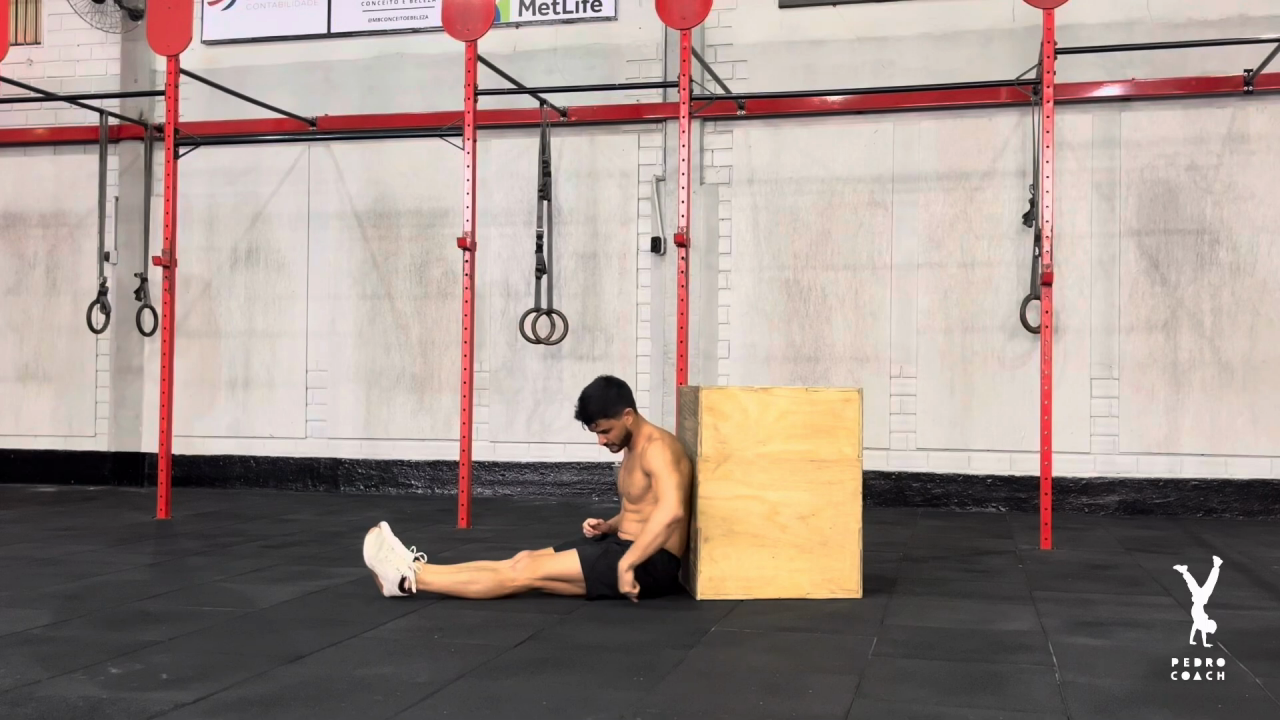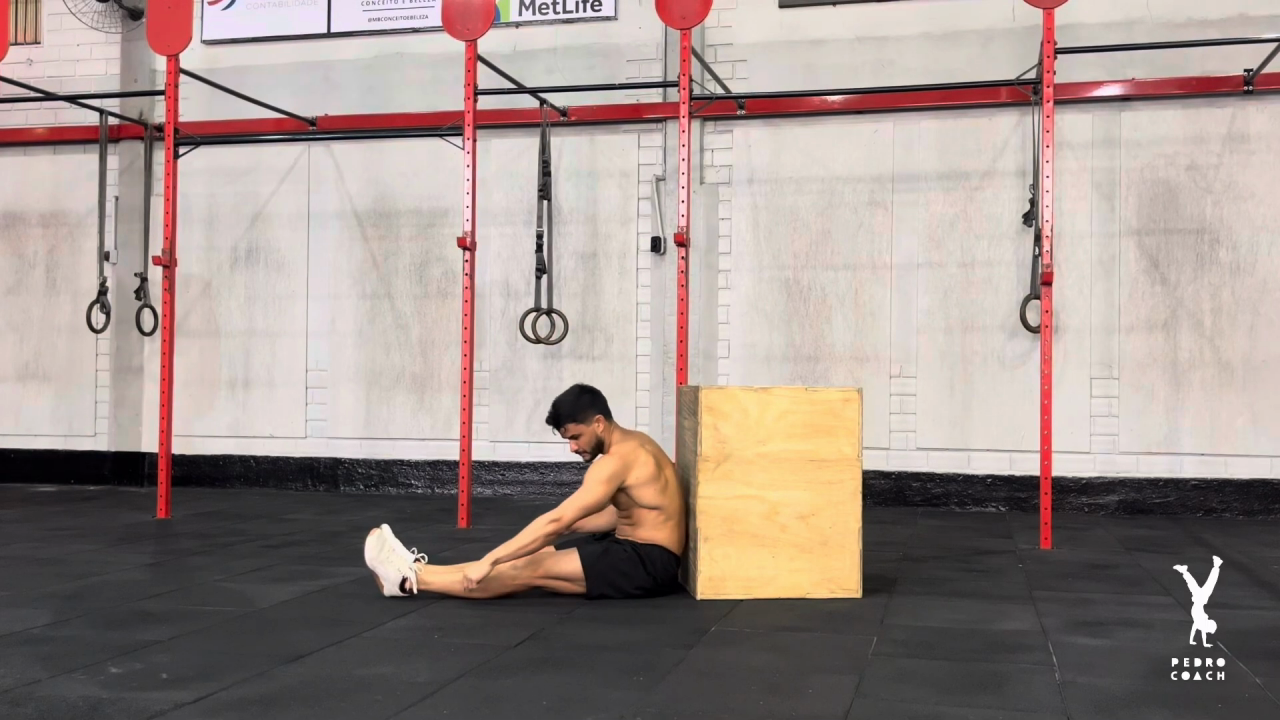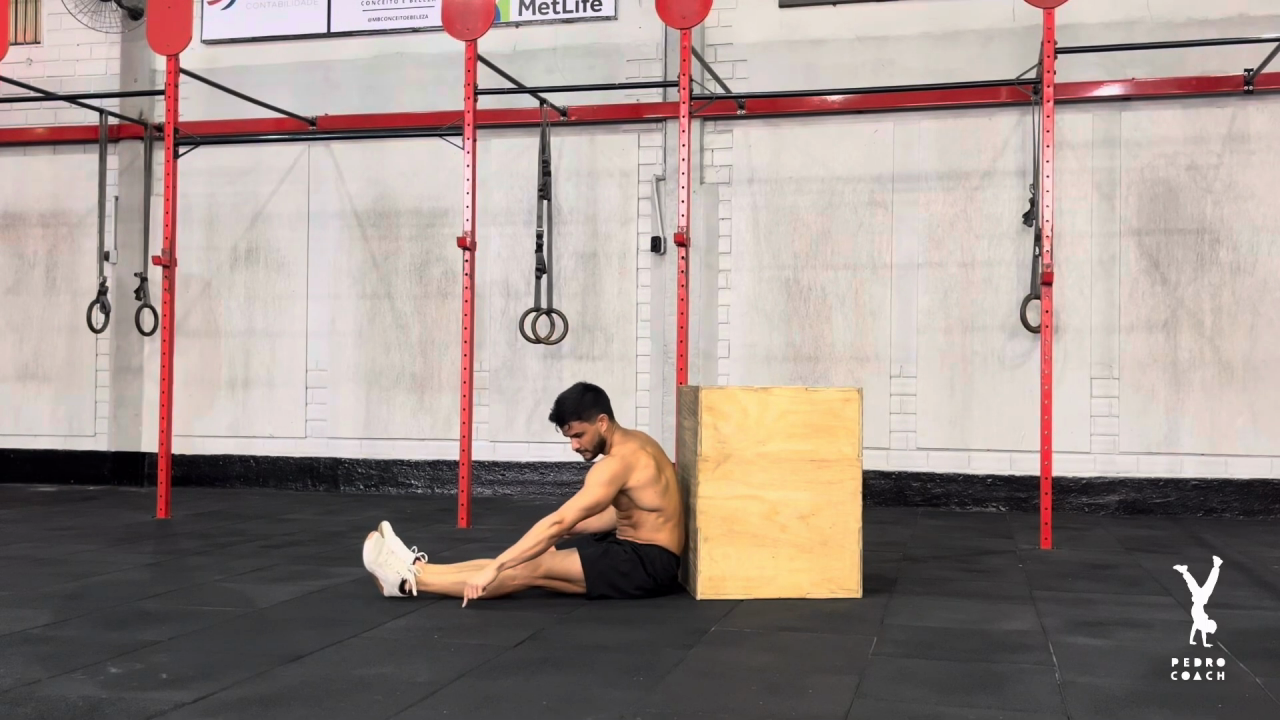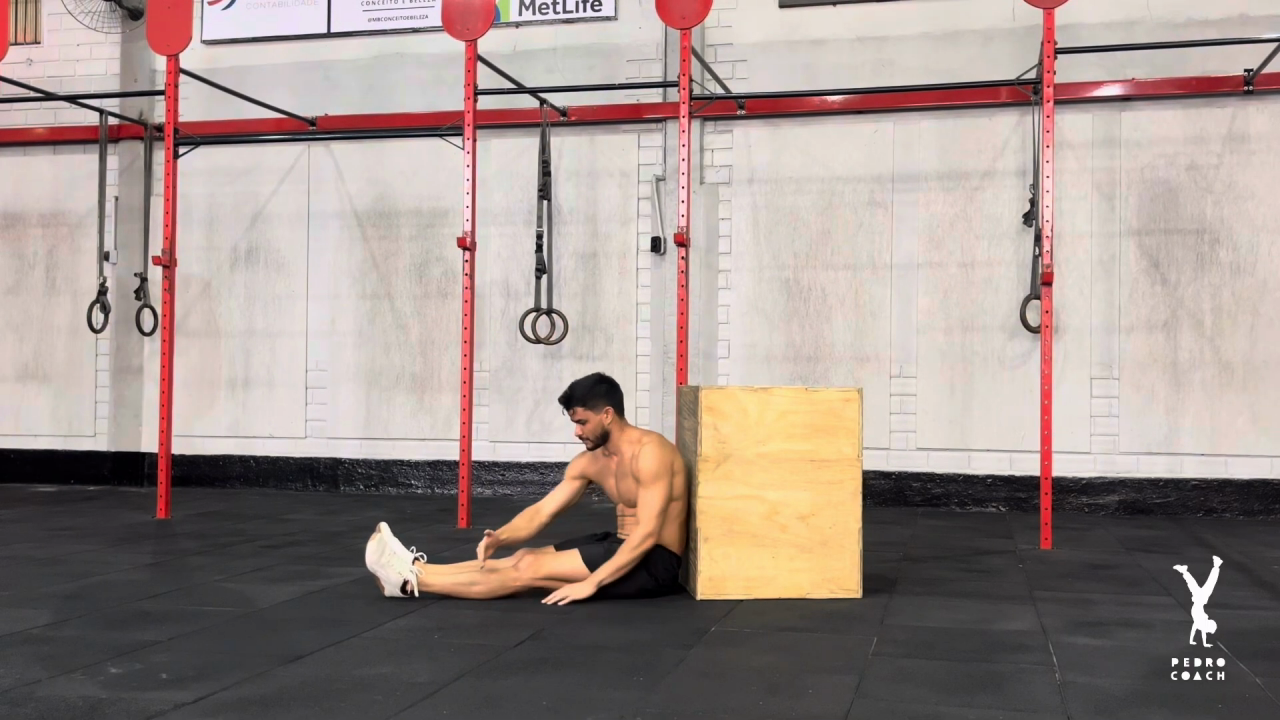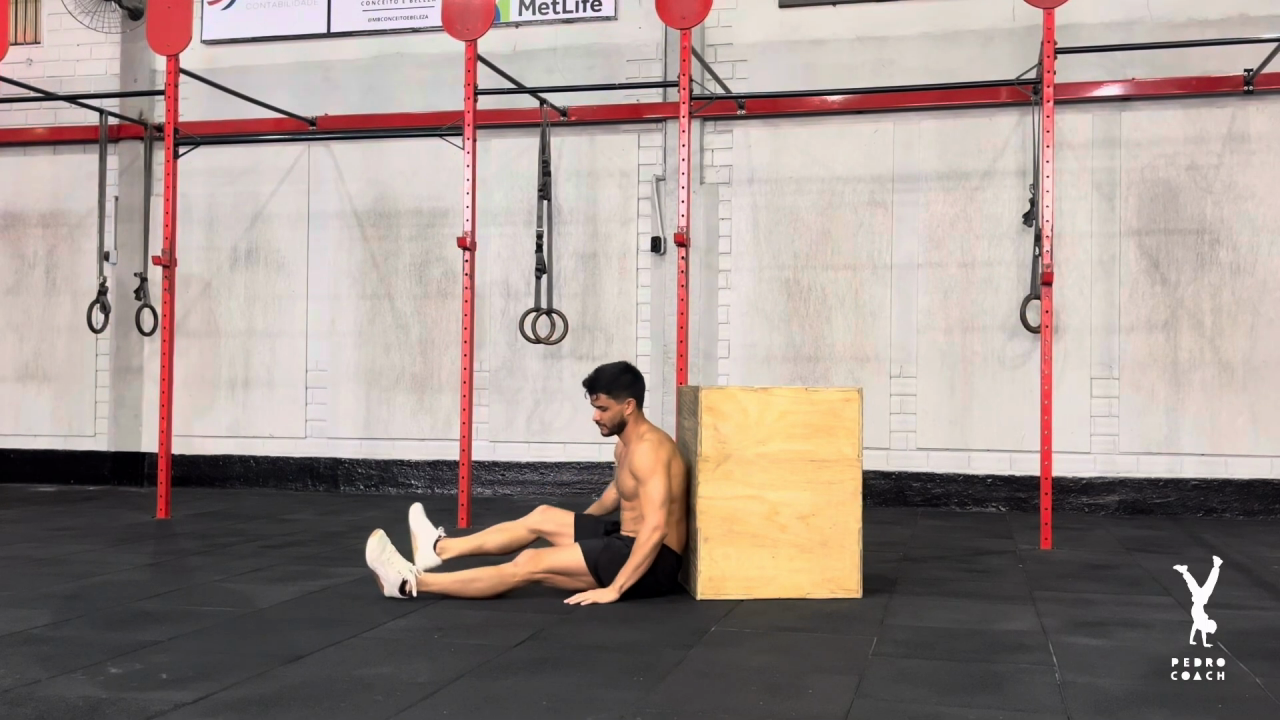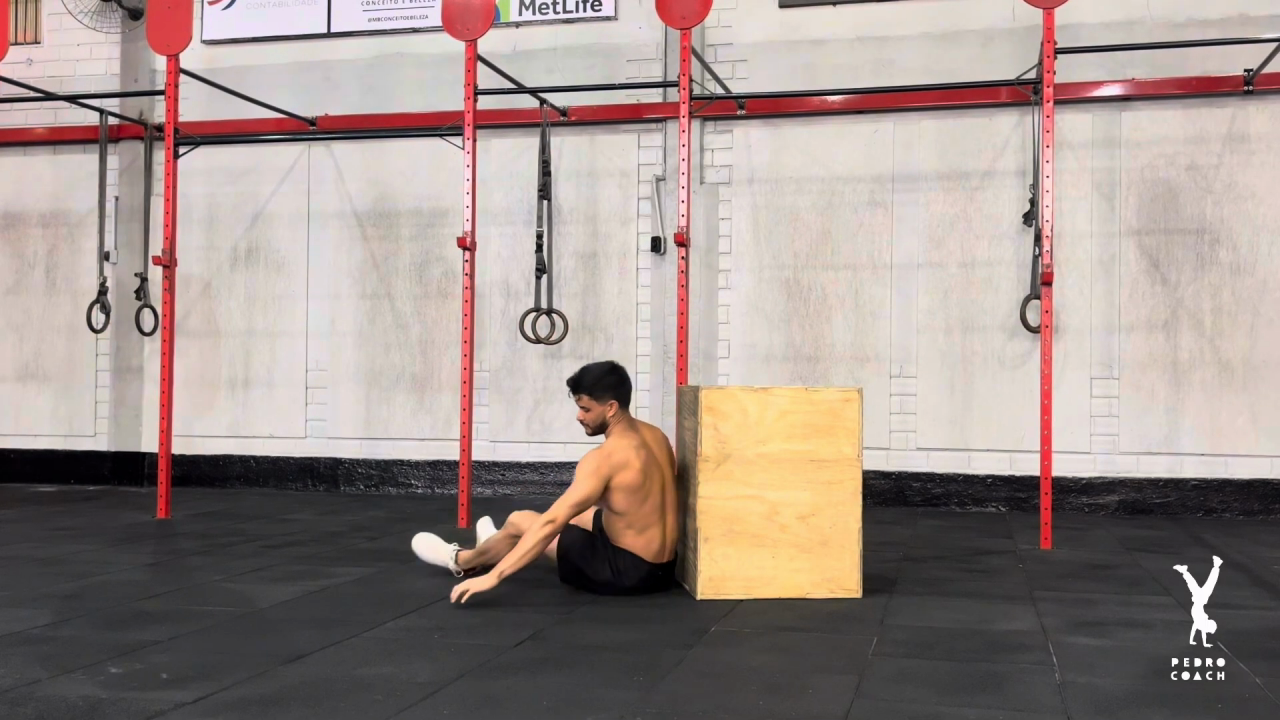
dt=0.7s
person 1, frame 1
left shoulder: (655, 448)
right shoulder: (634, 447)
left elbow: (671, 512)
left wrist: (627, 565)
right wrist: (608, 526)
left hip: (648, 566)
right hip: (626, 547)
left knee: (526, 572)
right knee: (523, 559)
left ankle: (409, 578)
right ankle: (416, 569)
person 1, frame 2
left shoulder: (618, 459)
right shoulder: (631, 443)
left elbow: (556, 521)
left wrist: (489, 561)
right wrist: (568, 526)
left hip: (648, 563)
right hip: (633, 549)
left knee: (529, 571)
right knee: (527, 557)
left ankle: (409, 579)
right ankle: (416, 570)
person 1, frame 3
left shoulder: (619, 461)
right shoulder: (632, 443)
left elbow: (558, 522)
left wrist: (494, 568)
right wrist: (569, 530)
left hip: (649, 564)
right hip: (633, 549)
left knee: (530, 569)
right knee: (529, 557)
left ankle: (408, 580)
right ankle: (417, 567)
person 1, frame 4
left shoulder: (650, 452)
right shoulder: (590, 462)
left elbow: (649, 532)
right elbow: (542, 511)
left wrist: (592, 582)
right wrist: (498, 537)
left hip: (654, 563)
right hip: (623, 548)
left knee: (531, 571)
right knee: (522, 557)
left ankle: (411, 582)
right ankle: (416, 569)
person 1, frame 5
left shoulder: (648, 449)
right shoulder: (627, 445)
left elbow: (656, 528)
left wrist: (614, 589)
right wrist: (569, 524)
left hip: (651, 565)
left knee: (530, 565)
right knee: (541, 517)
left ankle: (410, 582)
right ankle: (438, 547)
person 1, frame 6
left shoulder: (606, 458)
right shoulder: (655, 436)
left elbow: (552, 522)
left wrist: (494, 576)
left hip: (629, 572)
right hip: (662, 569)
left knee: (521, 522)
right knee: (576, 516)
left ankle: (460, 560)
right ankle: (499, 547)
